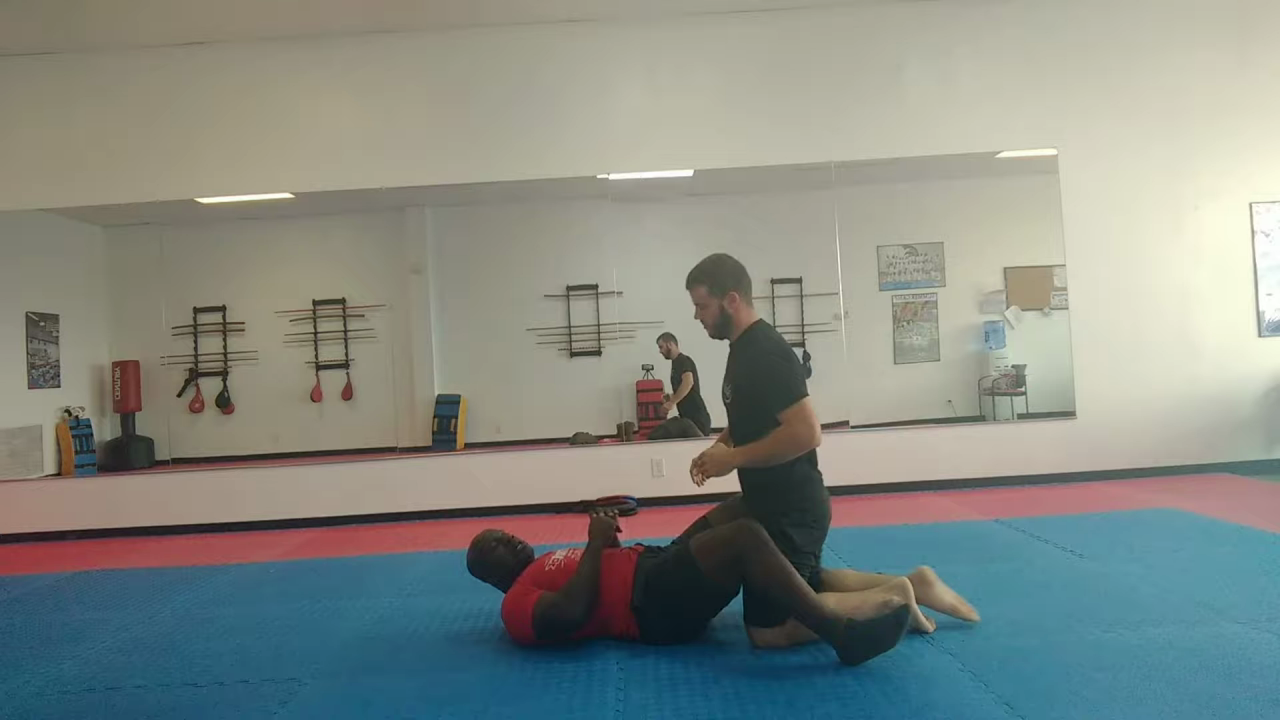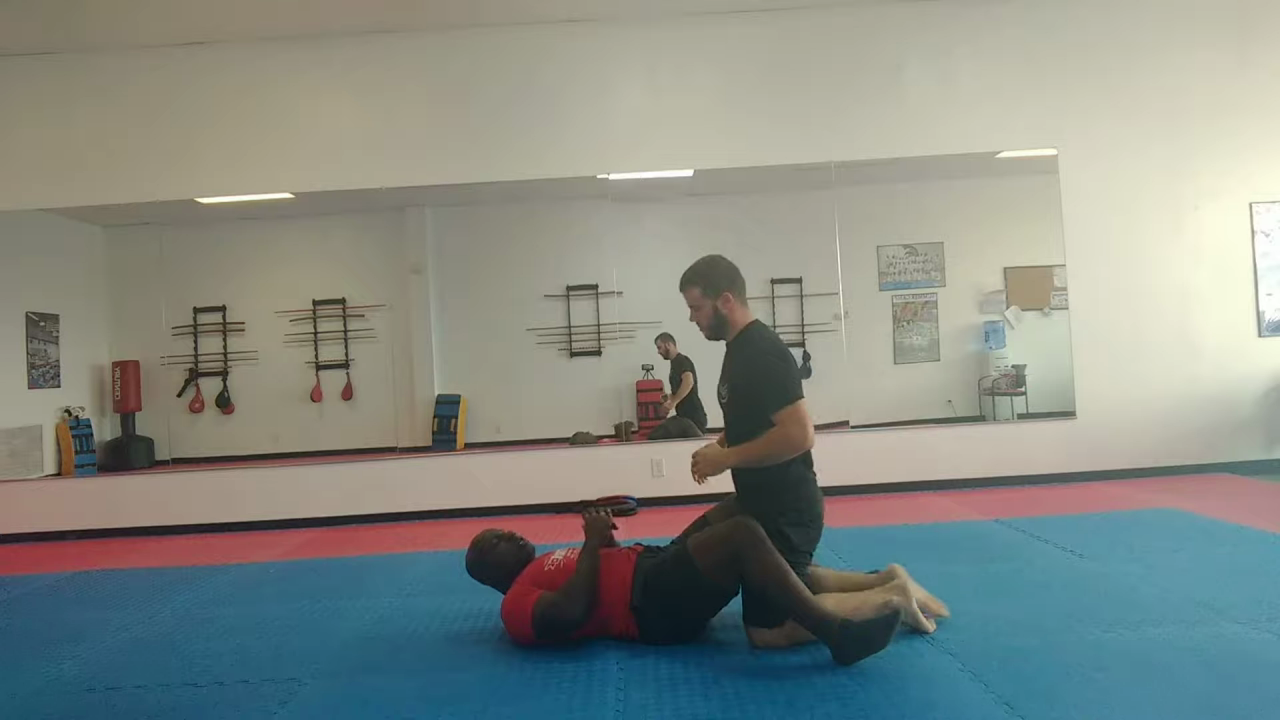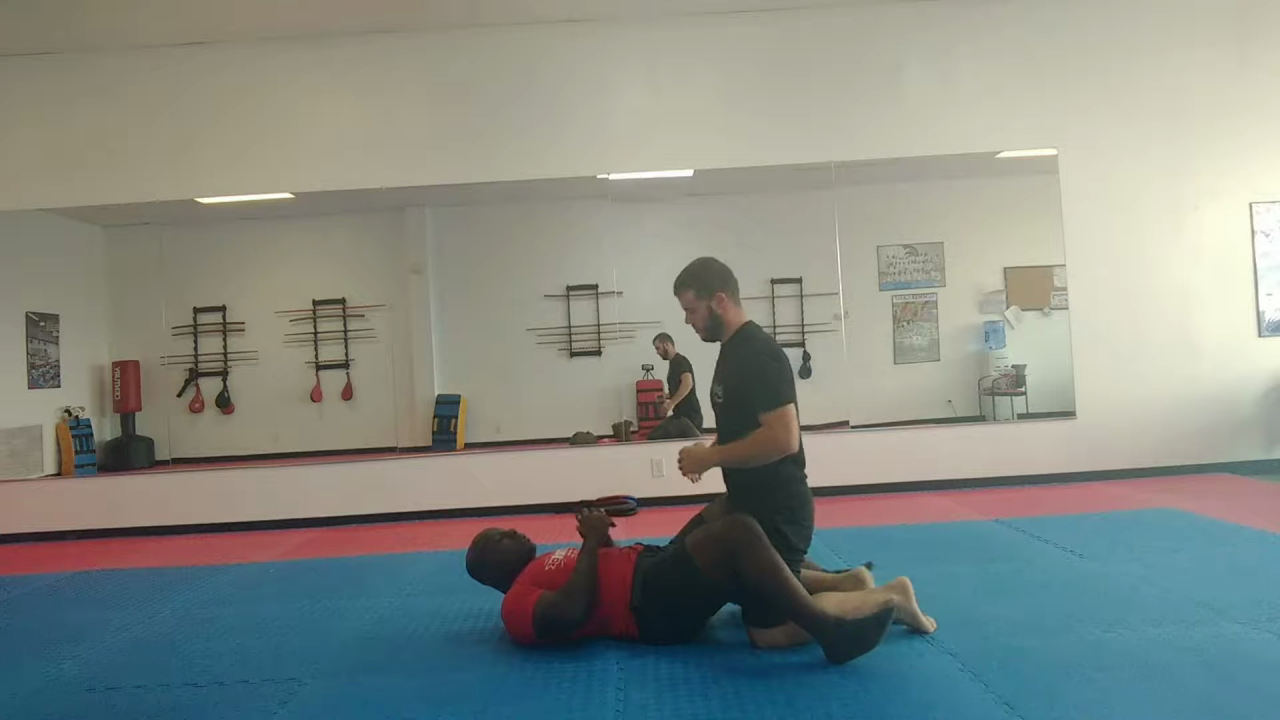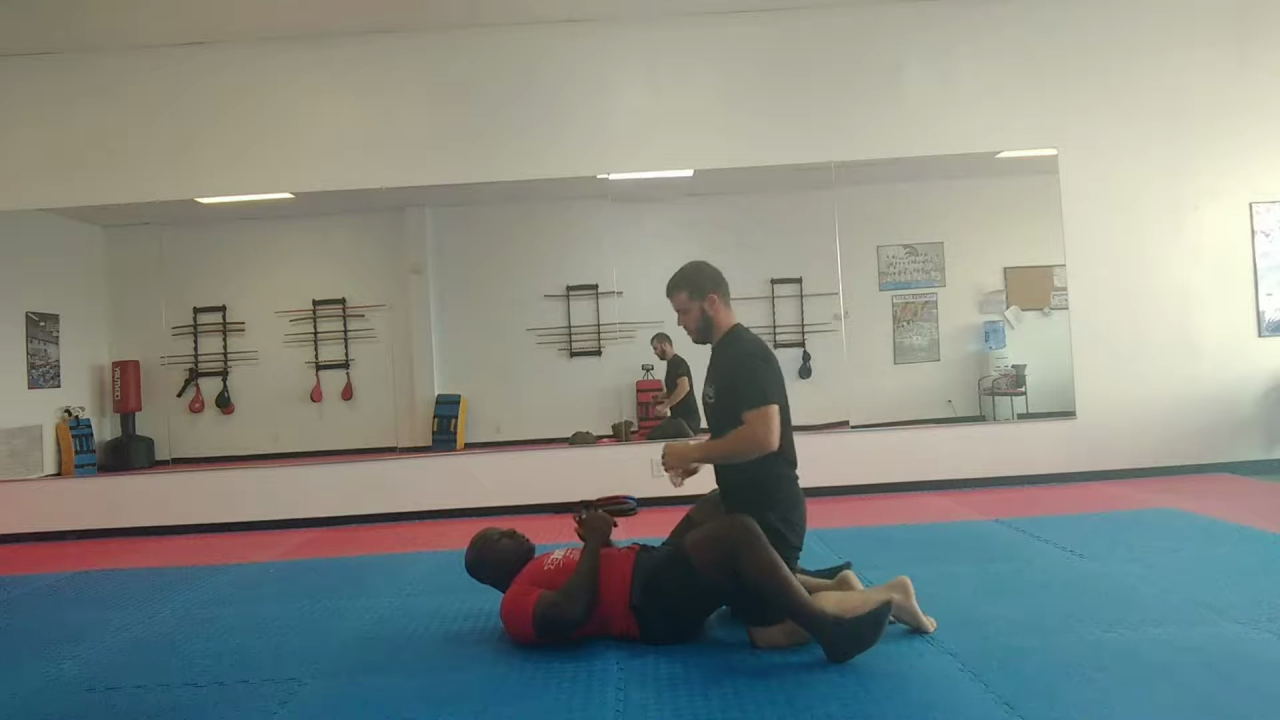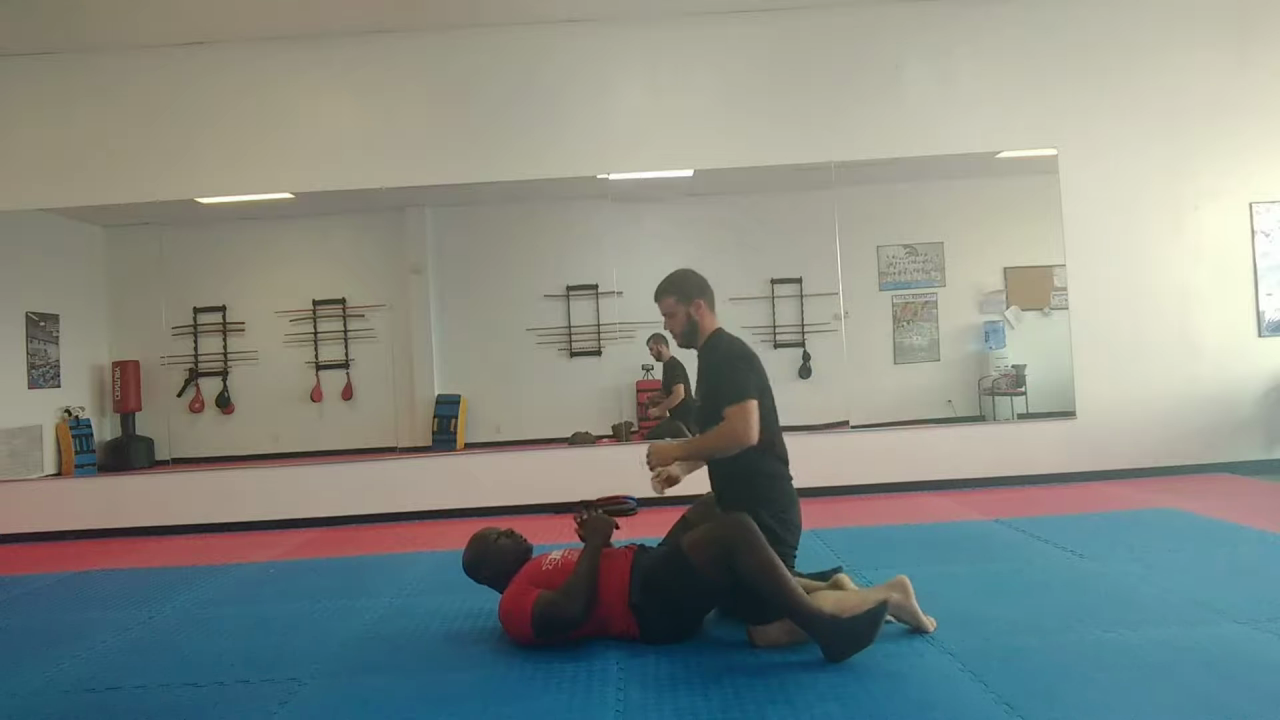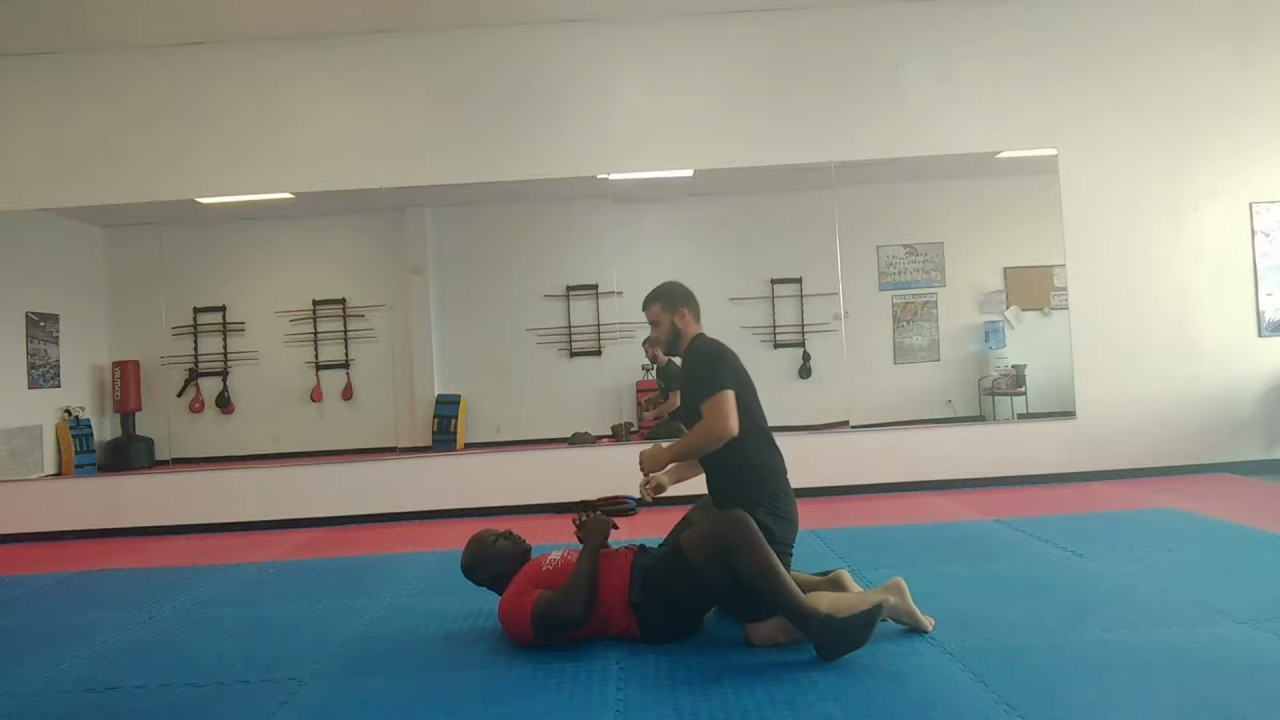
dt=0.1s
person 1, frame 1
left shoulder: (544, 566)
right shoulder: (519, 605)
right elbow: (575, 611)
left wrist: (606, 539)
right wrist: (595, 542)
left hip: (661, 568)
right hip: (661, 605)
right knee: (742, 535)
right ankle: (842, 633)
person 1, frame 2
left shoulder: (539, 566)
right shoulder: (517, 602)
right elbow: (571, 612)
left wrist: (604, 540)
right wrist: (593, 543)
right hip: (657, 604)
right knee: (741, 534)
right ankle: (834, 631)
person 1, frame 3
left shoulder: (540, 568)
right shoulder: (517, 604)
right elbow: (573, 611)
left wrist: (601, 539)
right wrist: (592, 544)
left hip: (655, 569)
right hip: (657, 606)
right knee: (737, 532)
right ankle: (829, 631)
person 1, frame 4
left shoulder: (540, 568)
right shoulder: (517, 605)
right elbow: (573, 611)
left wrist: (599, 541)
right wrist: (594, 545)
right hip: (657, 606)
right knee: (736, 532)
right ankle: (828, 629)
person 1, frame 5
left shoulder: (537, 570)
right shoulder: (516, 604)
right elbow: (573, 610)
left wrist: (598, 540)
right wrist: (594, 543)
left hip: (651, 570)
right hip: (656, 605)
right knee: (733, 529)
right ankle: (824, 628)
person 1, frame 6
left shoulder: (536, 572)
right shoulder: (516, 606)
right elbow: (573, 610)
left wrist: (594, 542)
right wrist: (593, 544)
right hip: (655, 604)
right knee: (731, 526)
right ankle: (819, 627)
person 2, frame 1
left shoulder: (766, 353)
right shoulder: (745, 347)
left elbow: (807, 433)
left wrist: (731, 459)
right wrist: (721, 447)
left hip: (793, 508)
right hip: (766, 499)
left knee: (770, 635)
person 2, frame 2
left shoulder: (761, 352)
right shoulder: (740, 348)
left elbow: (798, 435)
left wrist: (724, 459)
right wrist: (720, 447)
left hip: (785, 508)
right hip: (762, 499)
left knee: (767, 632)
person 2, frame 3
left shoulder: (758, 353)
right shoulder: (734, 349)
left elbow: (784, 438)
left wrist: (709, 457)
right wrist: (712, 453)
left hip: (777, 510)
right hip: (749, 500)
left knee: (770, 632)
person 2, frame 4
left shoulder: (746, 354)
right shoulder: (725, 350)
left elbow: (763, 437)
left wrist: (692, 454)
right wrist: (695, 457)
left hip: (768, 509)
right hip: (739, 500)
left knee: (767, 630)
person 2, frame 5
left shoulder: (727, 356)
right shoulder: (713, 354)
left elbow: (743, 432)
left wrist: (676, 454)
right wrist: (681, 467)
left hip: (763, 511)
right hip: (737, 500)
left knee: (769, 629)
person 2, frame 6
left shoulder: (705, 358)
right shoulder: (704, 360)
left elbow: (722, 426)
left wrist: (664, 456)
right wrist: (669, 476)
left hip: (759, 504)
right hip: (738, 497)
left knee: (764, 629)
